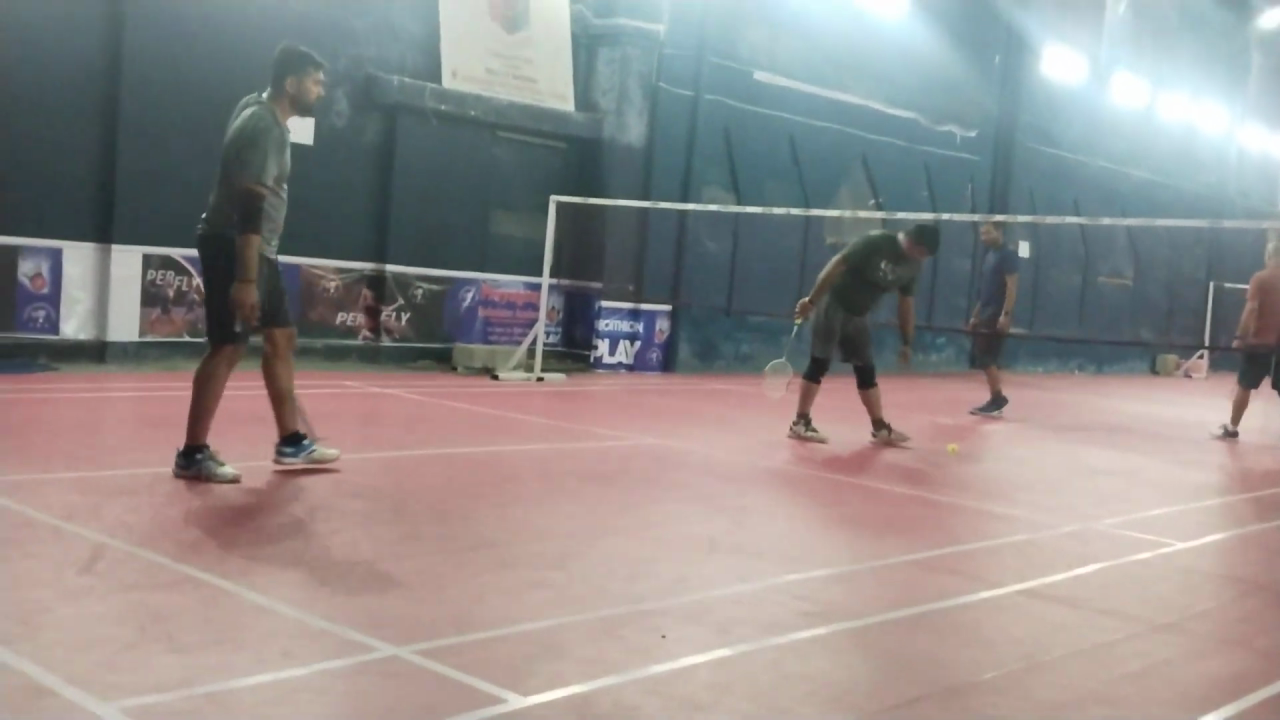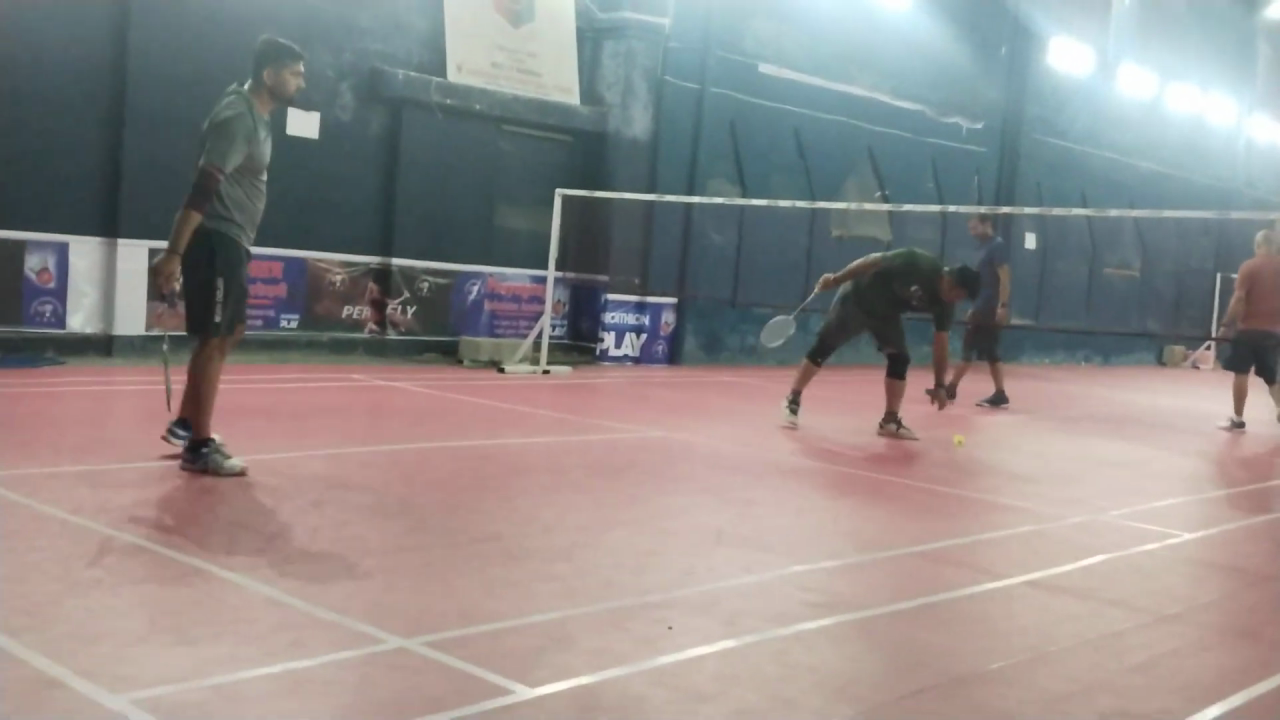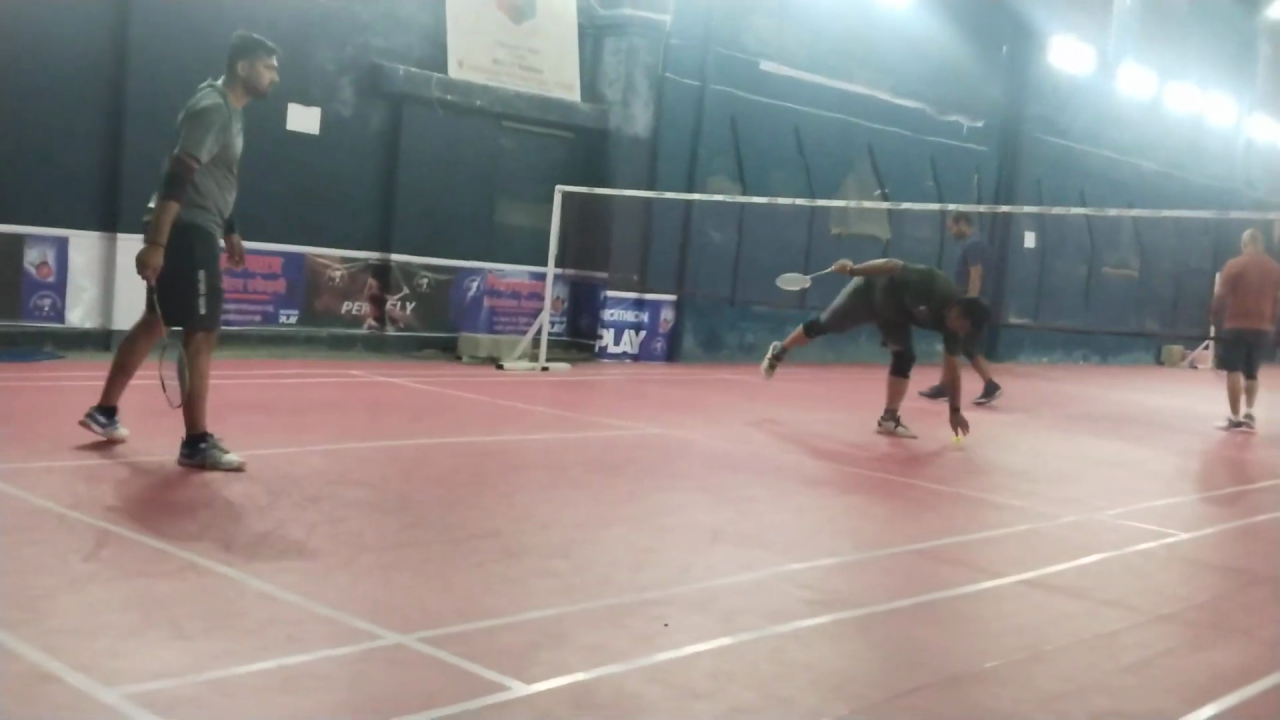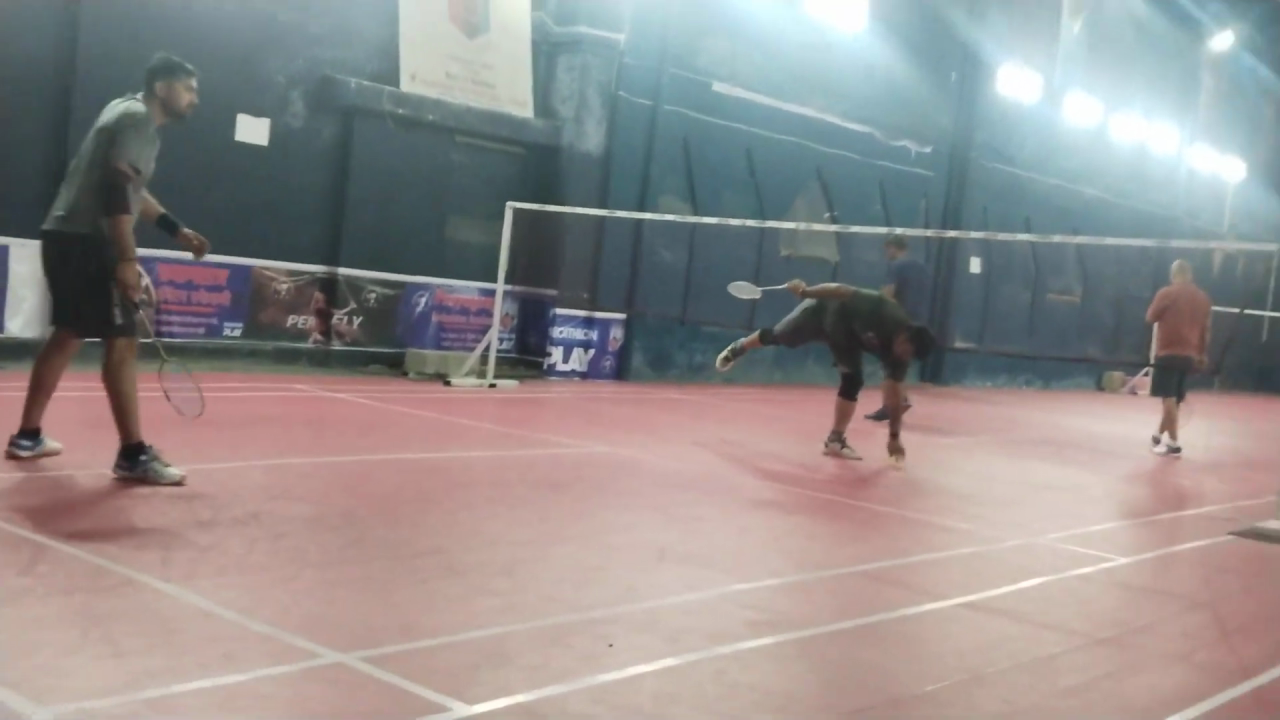
dt=0.2s
person 1, frame 1
left shoulder: (259, 109)
right shoulder: (265, 130)
right elbow: (250, 209)
right wrist: (246, 280)
left hip: (254, 250)
right hip: (232, 248)
left knee: (282, 340)
right knee: (227, 348)
left ankle: (291, 441)
right ankle: (192, 453)
person 1, frame 2
left shoulder: (254, 110)
right shoulder: (238, 118)
right elbow: (203, 188)
right wrist: (174, 254)
left hip: (231, 241)
right hip: (214, 240)
left knee: (224, 335)
right knee: (214, 339)
left ankle: (187, 423)
right ankle: (199, 446)
person 1, frame 3
left shoulder: (228, 107)
right shoulder: (213, 109)
right elbow: (177, 178)
left wrist: (229, 230)
right wrist: (156, 244)
left hip: (195, 232)
right hip: (186, 233)
left knee: (154, 323)
right knee: (201, 333)
left ankle: (105, 411)
right ankle: (197, 442)
person 1, frame 4
left shoulder: (128, 112)
right shoulder: (138, 119)
left elbow: (133, 193)
right elbow: (116, 191)
left wrist: (179, 231)
right wrist: (126, 259)
left hip: (64, 234)
right hip: (86, 239)
left knee: (66, 336)
right knee: (121, 341)
left ankle: (27, 435)
right ankle: (133, 453)
person 2, frame 1
left shoulder: (912, 266)
right shoulder: (875, 243)
left elbow: (907, 303)
right elbow: (836, 265)
left wrist: (907, 343)
right wrist: (811, 300)
left hip: (856, 315)
right hip: (833, 304)
left knee: (866, 369)
right knee: (820, 362)
left ankle: (880, 427)
right ankle: (800, 423)
person 2, frame 2
left shoulder: (944, 303)
right shoulder: (915, 263)
left elbow: (941, 343)
right elbow: (872, 261)
left wrist: (939, 385)
right wrist: (835, 279)
left hip: (886, 315)
right hip: (857, 301)
left knee: (900, 359)
right knee: (824, 346)
left ankle: (890, 420)
right ankle: (793, 401)
person 2, frame 3
left shoulder: (951, 325)
right shoulder: (930, 285)
left elbow: (951, 369)
right elbow: (891, 266)
left wrist: (955, 411)
right wrist: (852, 270)
left hip: (896, 317)
right hip: (868, 293)
left knee: (905, 358)
right knee: (822, 325)
left ankle: (889, 418)
right ankle: (779, 351)
person 2, frame 4
left shoulder: (897, 353)
right shoulder: (880, 311)
left elbow: (893, 395)
right elbow: (842, 290)
left wrist: (894, 436)
right wrist: (805, 292)
left hip: (847, 339)
right hip: (821, 312)
left knee: (853, 381)
right knee: (775, 337)
left ankle: (835, 440)
right ankle: (737, 349)
person 3, frame 1
left shoulder: (1261, 278)
left elbow: (1251, 309)
left wrist: (1240, 336)
left hip: (1259, 342)
left knee: (1245, 386)
left ankle: (1232, 428)
person 3, frame 2
left shoulder: (1250, 266)
left elbow: (1238, 298)
left wrist: (1226, 324)
left hip: (1248, 329)
left knee: (1240, 374)
left ankle: (1237, 419)
person 3, frame 3
left shoulder: (1235, 264)
left elbow: (1219, 294)
left wrist: (1216, 313)
left hip: (1236, 327)
right hip: (1262, 329)
left knee: (1234, 372)
right knee: (1251, 374)
left ankle: (1235, 419)
right ankle: (1249, 413)
person 3, frame 4
left shoulder: (1166, 293)
right shoulder: (1203, 298)
left elbow: (1150, 319)
right elbow: (1206, 329)
right wrist: (1202, 354)
left hip: (1167, 354)
right hip: (1188, 356)
left knee: (1168, 399)
right knee: (1176, 400)
left ankle: (1173, 444)
right ankle: (1159, 437)
person 4, frame 1
left shoulder: (1008, 254)
right shoulder: (989, 255)
left elbow: (1011, 286)
left wrist: (1006, 314)
right wrist: (975, 315)
left hip: (996, 315)
right hip: (985, 314)
left knee: (983, 355)
right knee: (985, 358)
left ankle: (998, 397)
right ankle: (995, 400)
person 4, frame 2
left shoulder: (997, 246)
right shoulder: (986, 247)
left elbow: (1005, 278)
left wrist: (1003, 305)
right wrist: (973, 309)
left hip: (988, 308)
right hip: (983, 307)
left knee: (968, 348)
right knee: (990, 351)
left ankle: (950, 389)
right ankle: (999, 394)
person 4, frame 3
left shoulder: (971, 245)
right shoulder: (974, 244)
left elbow: (975, 277)
right knee: (970, 349)
left ankle: (944, 387)
right ankle: (990, 385)
person 4, frame 4
left shoulder: (897, 266)
right shoulder: (922, 267)
left elbow: (887, 295)
right hip: (916, 324)
left ankle: (889, 409)
right ankle: (900, 399)
